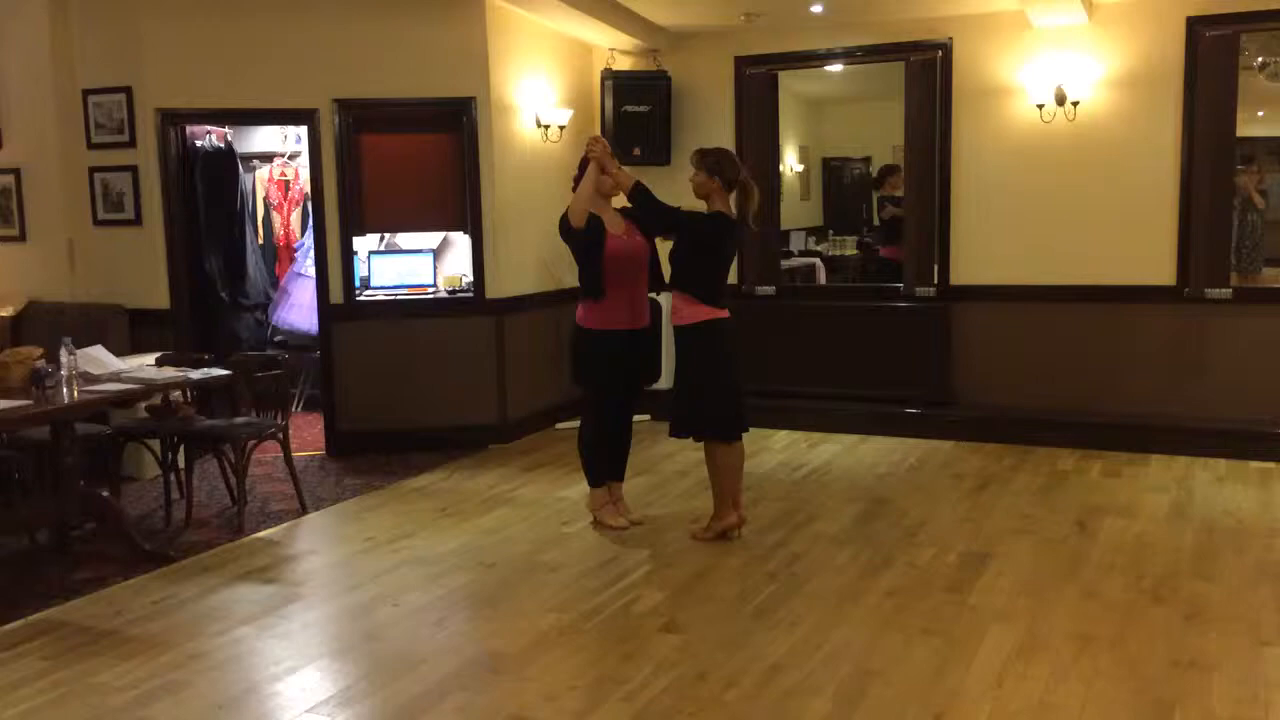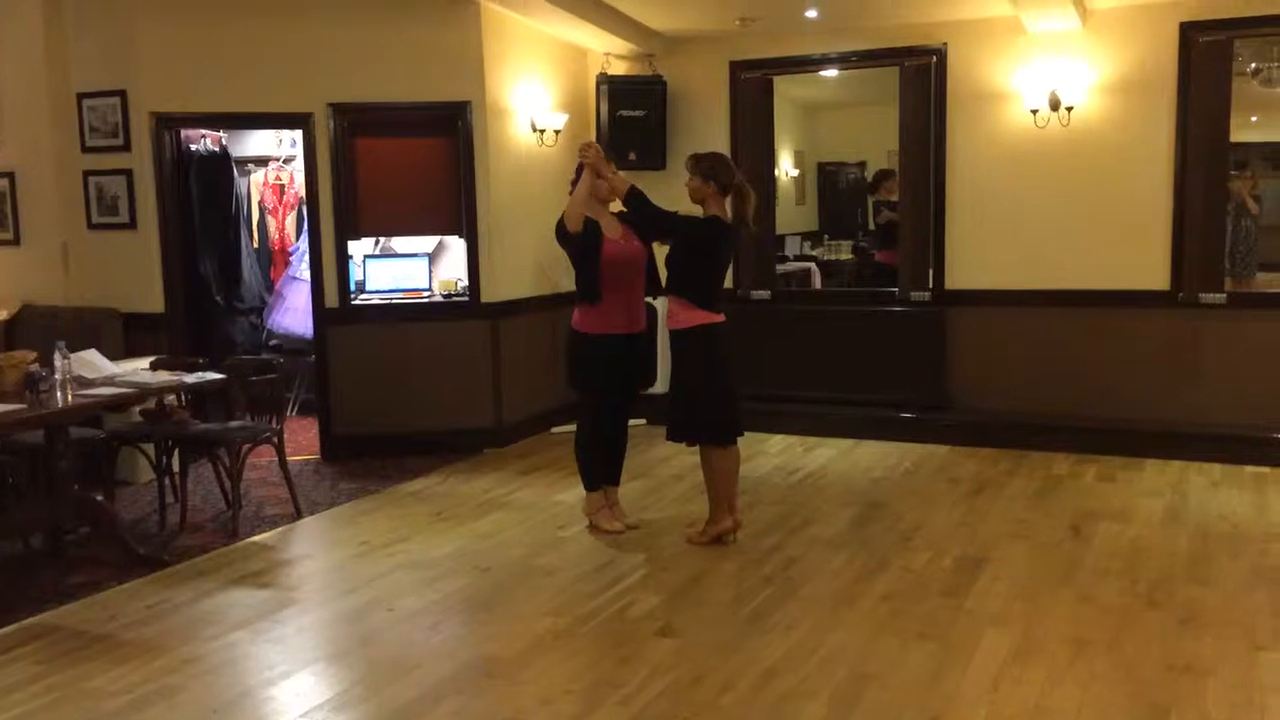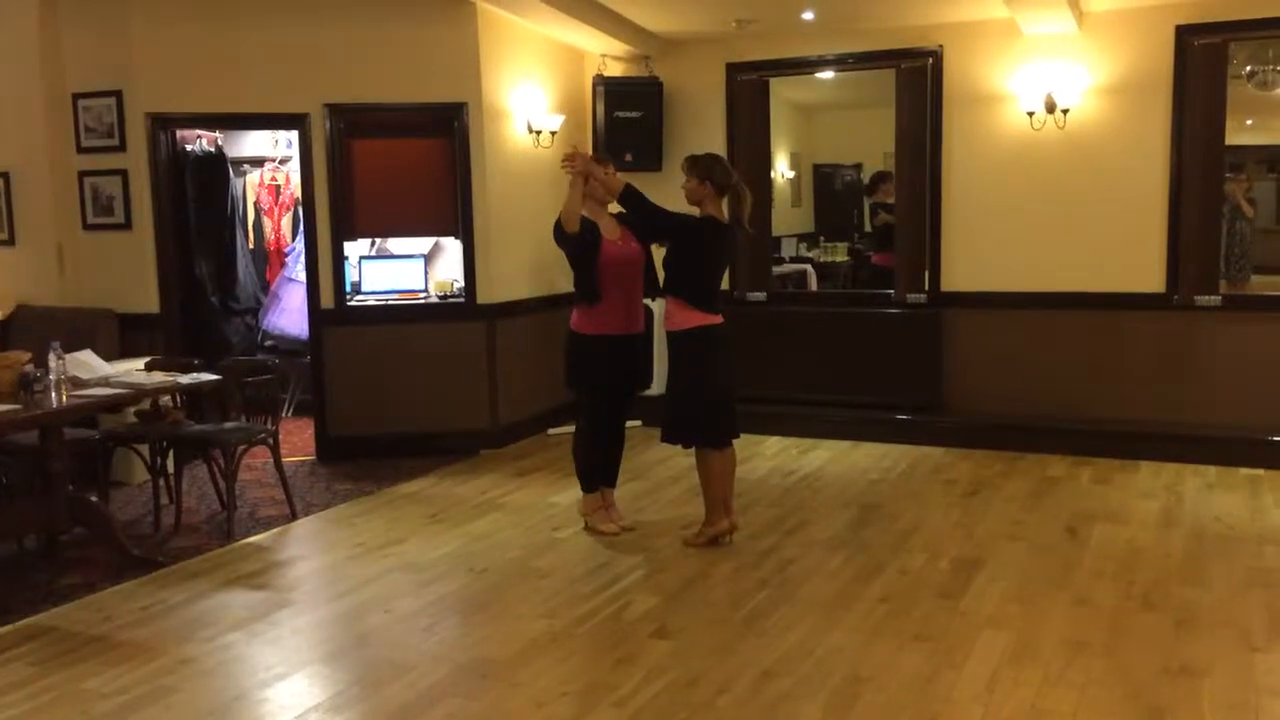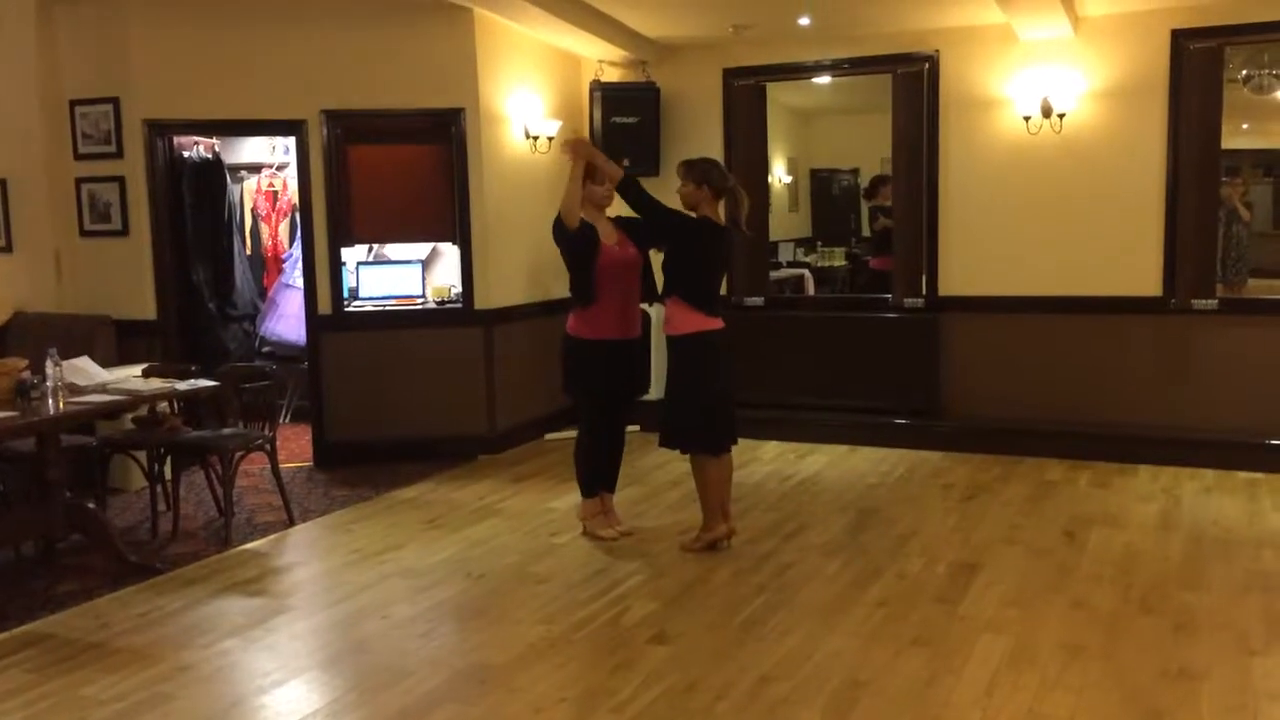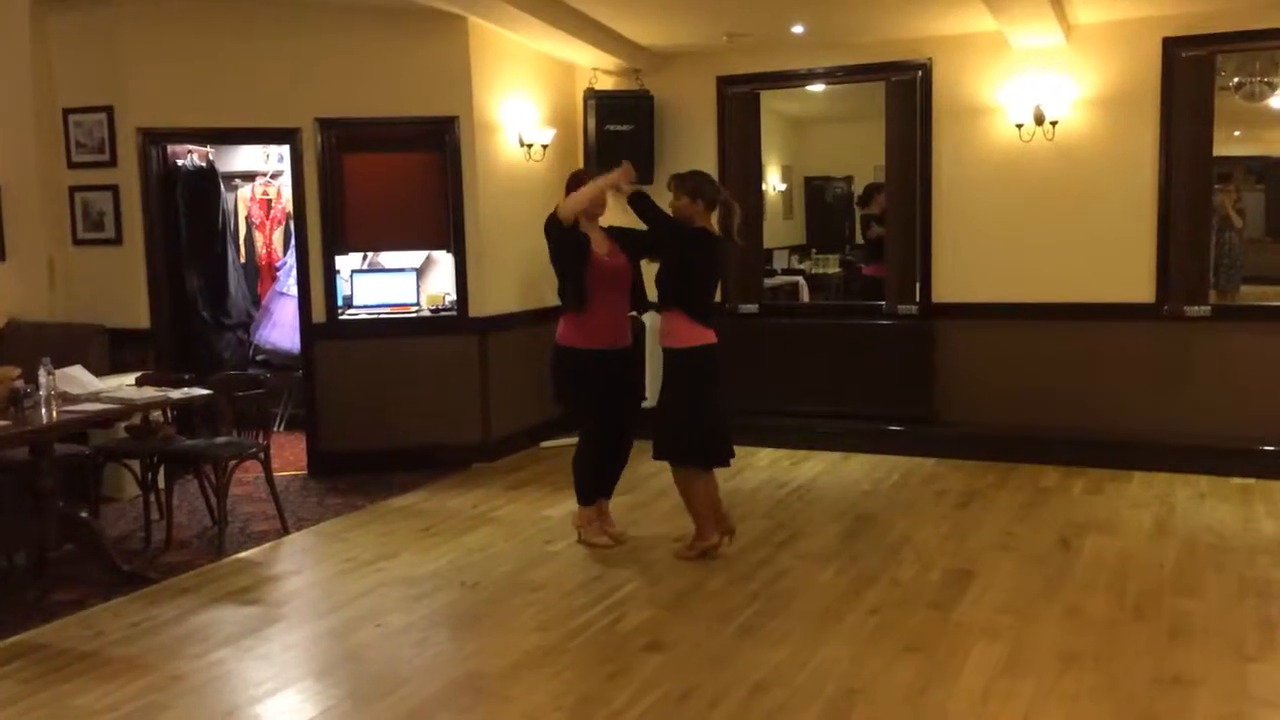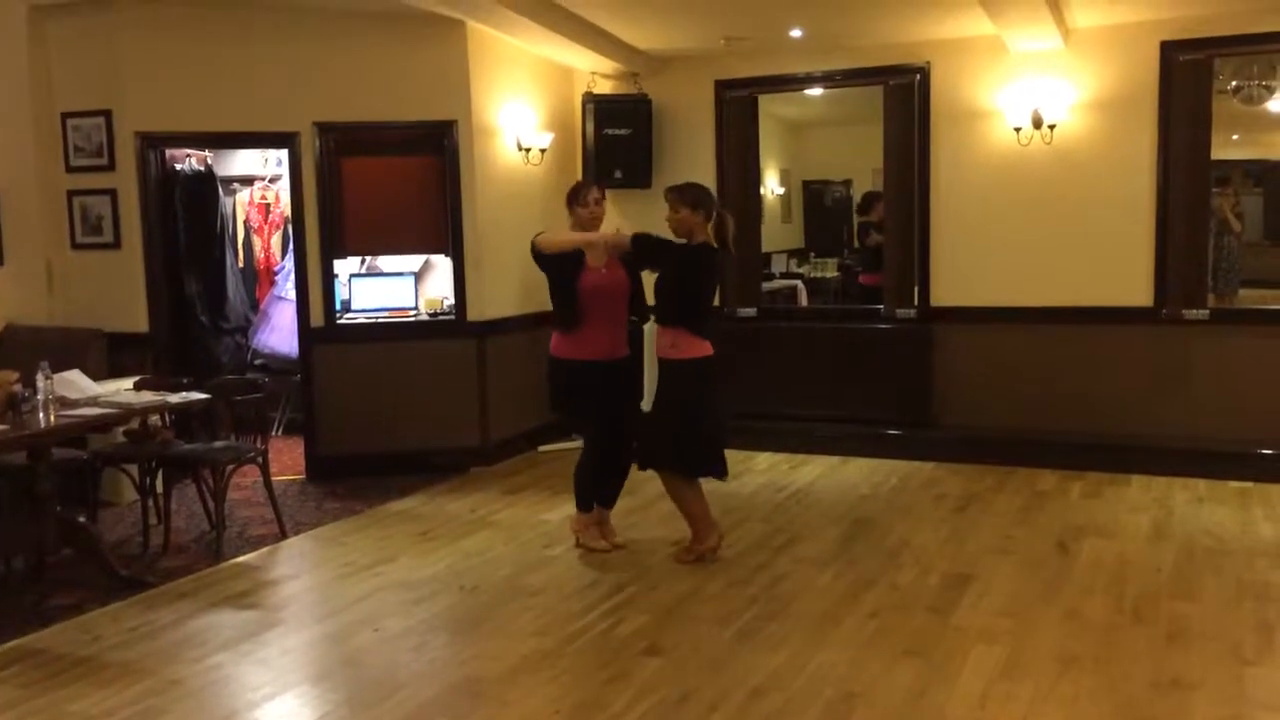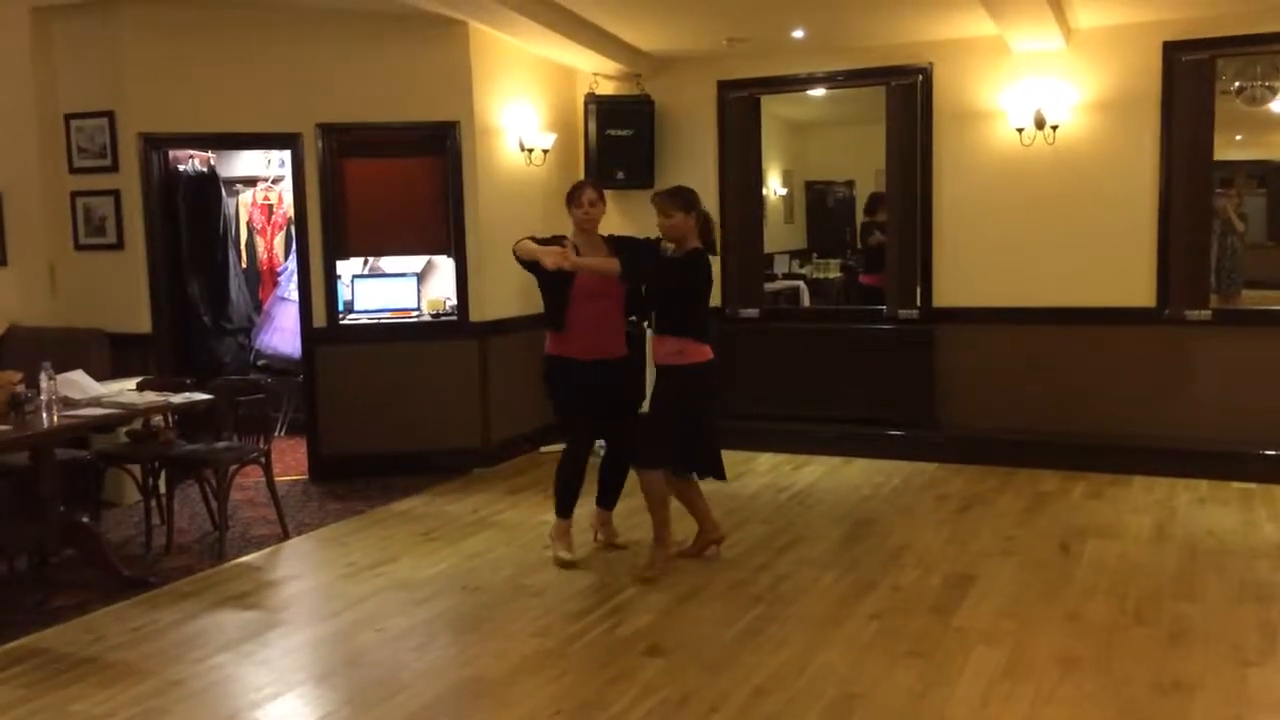
dt=0.3s
person 1, frame 1
left shoulder: (710, 226)
right shoulder: (722, 224)
left elbow: (654, 209)
right elbow: (663, 219)
left wrist: (610, 165)
right wrist: (615, 167)
left hip: (700, 332)
right hip: (712, 329)
left knee: (714, 427)
right knee: (724, 425)
left ankle: (723, 514)
right ankle: (734, 508)
person 1, frame 2
left shoulder: (706, 231)
right shoulder: (718, 229)
left elbow: (649, 215)
right elbow: (660, 223)
left wrist: (603, 170)
right wrist: (609, 174)
left hip: (696, 337)
right hip: (707, 333)
left knee: (710, 431)
right knee: (720, 430)
left ankle: (719, 517)
right ankle: (730, 511)
person 1, frame 3
left shoulder: (700, 230)
right shoulder: (718, 230)
left elbow: (643, 210)
right elbow: (655, 225)
left wrist: (595, 172)
right wrist: (601, 174)
left hip: (694, 338)
right hip: (708, 335)
left knee: (704, 434)
right knee: (716, 431)
left ankle: (715, 519)
right ankle: (726, 514)
person 1, frame 4
left shoulder: (697, 231)
right shoulder: (715, 233)
left elbow: (642, 201)
right elbow: (658, 228)
left wrist: (594, 156)
left hip: (693, 343)
right hip: (706, 339)
left knee: (701, 438)
right knee: (714, 437)
left ankle: (713, 524)
right ankle: (723, 519)
person 1, frame 5
left shoulder: (695, 241)
right shoulder: (700, 244)
left elbow: (645, 207)
right elbow: (655, 241)
left wrist: (623, 183)
left hip: (688, 355)
right hip: (692, 352)
left knee: (681, 448)
right knee: (689, 446)
left ankle: (706, 532)
right ankle: (718, 521)
person 1, frame 6
left shoulder: (702, 257)
right shoulder: (689, 256)
left elbow: (645, 246)
right elbow: (650, 252)
left wrist: (586, 239)
left hip: (688, 367)
right hip: (682, 364)
left knee: (668, 455)
right knee: (668, 453)
left ankle: (705, 535)
right ankle: (705, 530)
person 1, frame 7
left shoulder: (693, 264)
right shoulder: (670, 257)
left elbow: (638, 270)
left wrist: (580, 263)
left hip: (688, 371)
right hip: (673, 370)
left knee: (652, 456)
right knee: (671, 457)
left ankle: (661, 543)
right ankle: (709, 528)
person 2, frame 1
left shoulder: (634, 218)
right shoulder: (583, 222)
right elbow: (573, 222)
right wrist: (594, 165)
left hip: (637, 332)
right hip: (598, 334)
left knee: (624, 414)
right knee: (598, 414)
left ankle: (617, 494)
right ankle: (598, 499)
person 2, frame 2
left shoulder: (631, 223)
right shoulder: (581, 227)
right elbow: (568, 227)
right wrist: (589, 170)
left hip: (632, 336)
right hip: (595, 339)
left knee: (619, 419)
right knee: (594, 419)
left ankle: (613, 498)
right ankle: (594, 503)
person 2, frame 3
left shoulder: (630, 225)
right shoulder: (580, 228)
right elbow: (565, 228)
right wrist: (576, 175)
left hip: (630, 338)
right hip: (592, 340)
left knee: (616, 420)
right knee: (592, 420)
left ankle: (609, 500)
right ankle: (591, 505)
person 2, frame 4
left shoulder: (629, 229)
right shoulder: (576, 232)
right elbow: (565, 220)
right wrist: (577, 164)
left hip: (627, 343)
right hip: (589, 345)
left knee: (616, 426)
right knee: (593, 426)
left ankle: (607, 505)
right ankle: (590, 511)
person 2, frame 5
left shoulder: (621, 239)
right shoulder: (567, 240)
right elbow: (560, 213)
right wrist: (610, 181)
left hip: (620, 352)
right hip: (579, 354)
left knee: (623, 432)
right knee: (594, 434)
left ankle: (602, 506)
right ankle: (586, 517)
person 2, frame 6
left shoulder: (623, 251)
right shoulder: (564, 255)
right elbow: (539, 244)
right wrist: (588, 238)
left hip: (618, 363)
right hip: (575, 365)
left knee: (624, 442)
right knee: (598, 442)
left ankle: (603, 516)
right ankle: (584, 522)
person 2, frame 7
left shoulder: (621, 248)
right shoulder: (559, 249)
right elbow: (522, 247)
right wrist: (540, 254)
left hip: (615, 363)
right hip: (568, 364)
left knee: (621, 443)
right knee: (580, 443)
left ankle: (603, 518)
right ankle: (562, 529)
